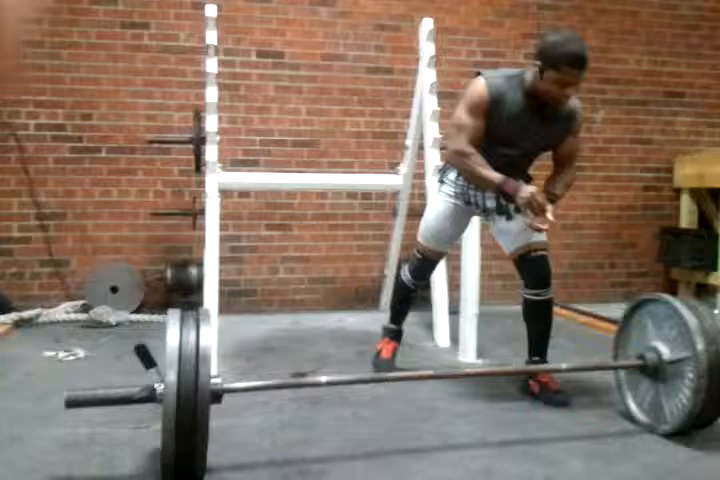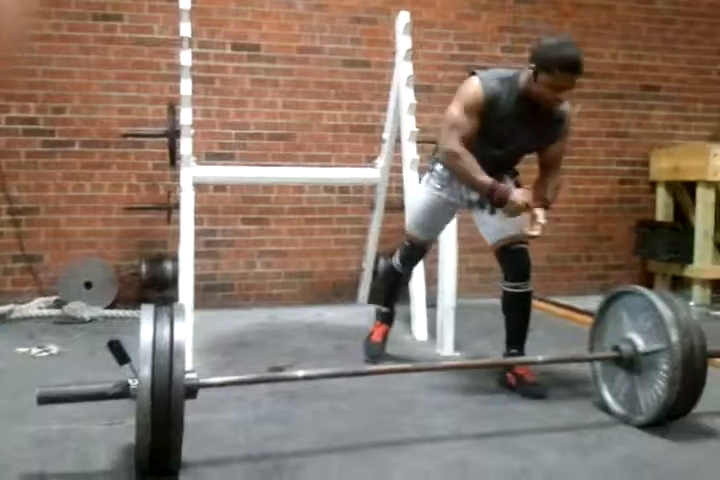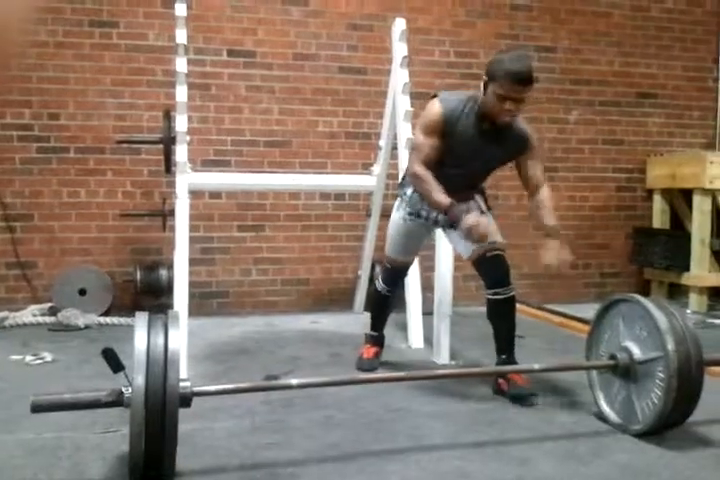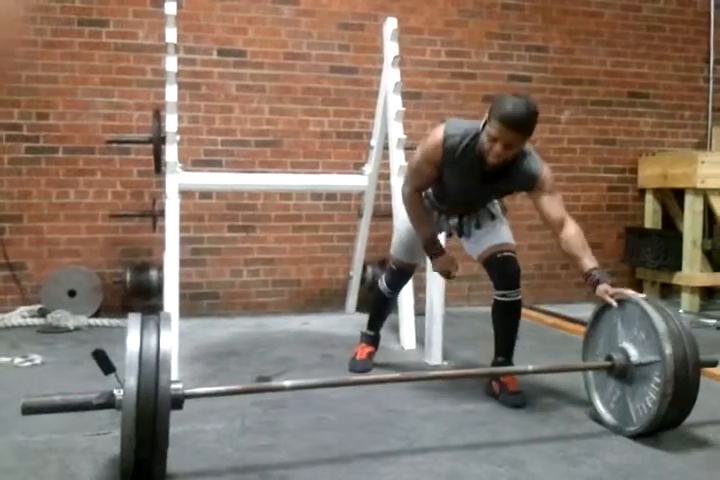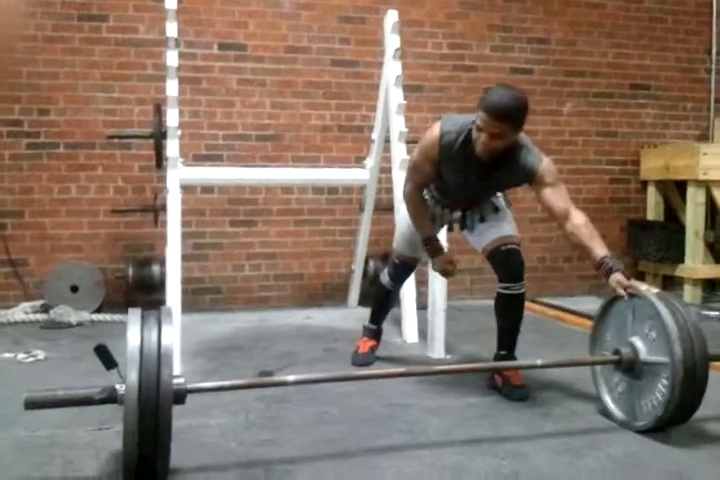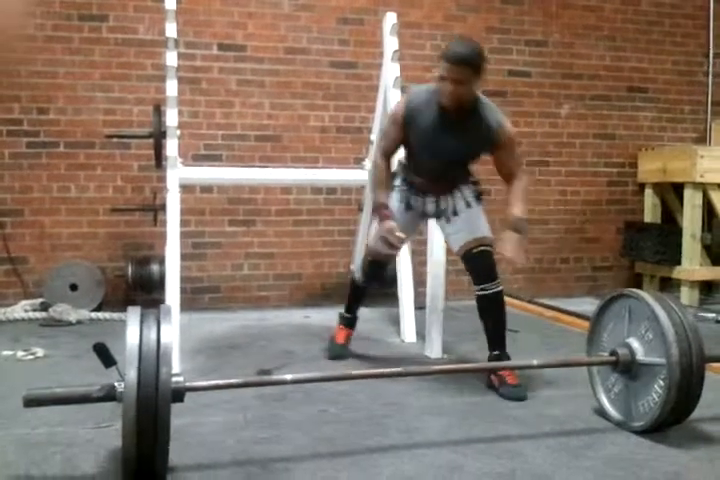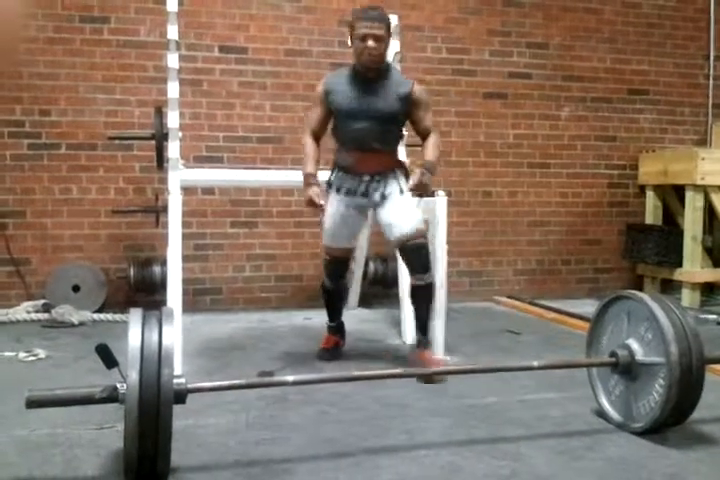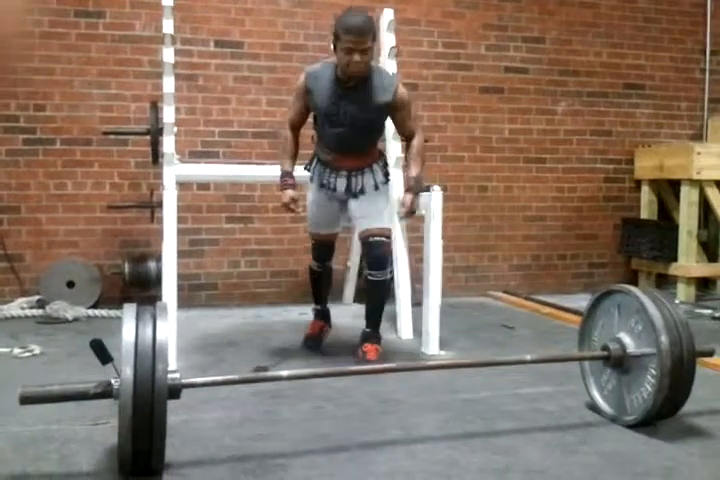
dt=0.4s
person 1, frame 1
left shoulder: (570, 112)
right shoulder: (488, 88)
left elbow: (566, 166)
right elbow: (458, 149)
left wrist: (548, 198)
right wrist: (510, 188)
left hip: (515, 189)
right hip: (463, 181)
left knee: (539, 272)
right knee: (423, 260)
left ankle: (536, 369)
right ankle: (391, 335)
person 1, frame 2
left shoulder: (559, 116)
right shoulder: (482, 89)
left elbow: (551, 170)
right elbow: (450, 150)
left wrist: (538, 206)
right wrist: (503, 195)
left hip: (499, 181)
right hip: (449, 175)
left knee: (519, 265)
right knee: (412, 250)
left ankle: (515, 363)
right ankle: (383, 317)
person 1, frame 3
left shoulder: (521, 137)
right shoulder: (442, 111)
left elbow: (538, 187)
right elbow: (417, 170)
left wrist: (551, 235)
right wrist: (458, 215)
left hip: (468, 199)
right hip: (420, 198)
left knee: (497, 272)
right knee: (393, 270)
left ankle: (507, 367)
right ankle: (375, 339)
person 1, frame 4
left shoulder: (534, 172)
right shoulder: (445, 139)
left elbow: (564, 225)
right elbow: (411, 190)
left wrist: (597, 277)
right wrist: (433, 249)
left hip: (480, 211)
right hip: (427, 205)
left knee: (508, 275)
right knee: (398, 271)
left ankle: (502, 370)
right ankle: (369, 340)
person 1, frame 5
left shoulder: (532, 164)
right shoulder: (440, 136)
left elbow: (569, 215)
right elbow: (413, 188)
left wrist: (611, 266)
right wrist: (433, 249)
left hip: (484, 204)
right hip: (432, 199)
left knee: (511, 268)
right knee: (401, 264)
left ankle: (504, 363)
right ankle: (371, 333)
person 1, frame 6
left shoulder: (496, 125)
right shoulder: (410, 105)
left elbow: (514, 177)
right elbow: (382, 156)
left wrist: (515, 227)
right wrist: (383, 213)
left hip: (457, 193)
right hip: (409, 189)
left knee: (484, 267)
right knee: (375, 260)
left ankle: (498, 363)
right ankle: (346, 323)
person 1, frame 7
left shoulder: (408, 88)
right shoulder: (331, 85)
left elbow: (430, 134)
right elbow: (311, 135)
left wrist: (427, 167)
right wrist: (311, 180)
left hip: (391, 182)
right hip: (344, 183)
left knee: (417, 253)
right knee: (335, 264)
left ankle: (422, 342)
right ankle: (335, 331)
person 1, frame 8
left shoulder: (392, 90)
right shoulder: (311, 80)
left elbow: (413, 137)
right elbow: (292, 128)
left wrist: (413, 185)
right wrist: (287, 180)
left hip: (369, 175)
right hip: (324, 173)
left knee: (378, 253)
right knee: (321, 250)
left ankle: (371, 336)
right ankle: (321, 317)
